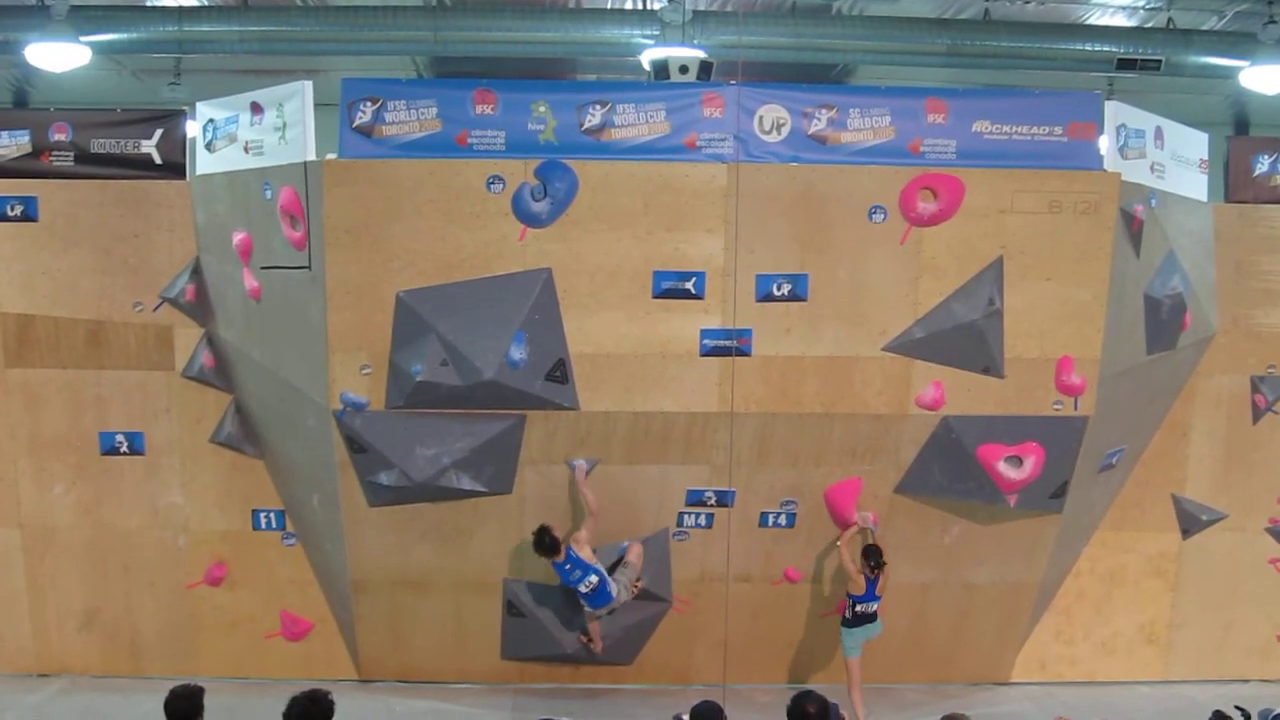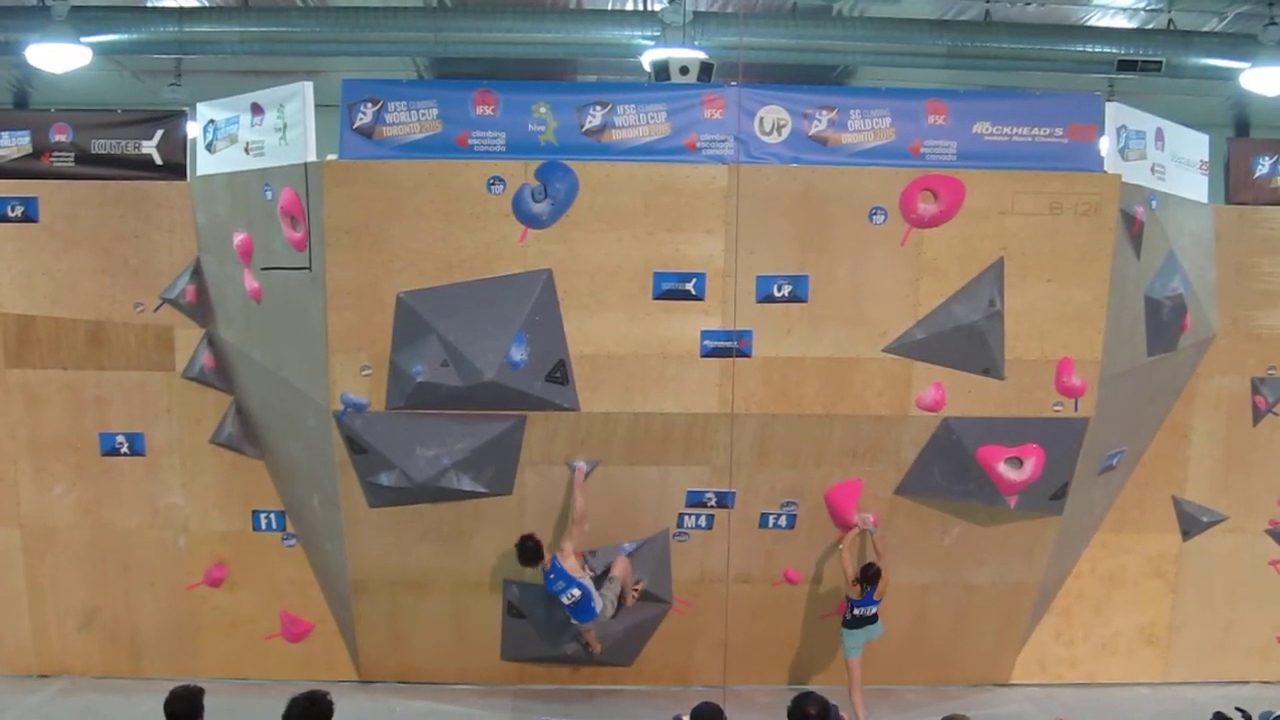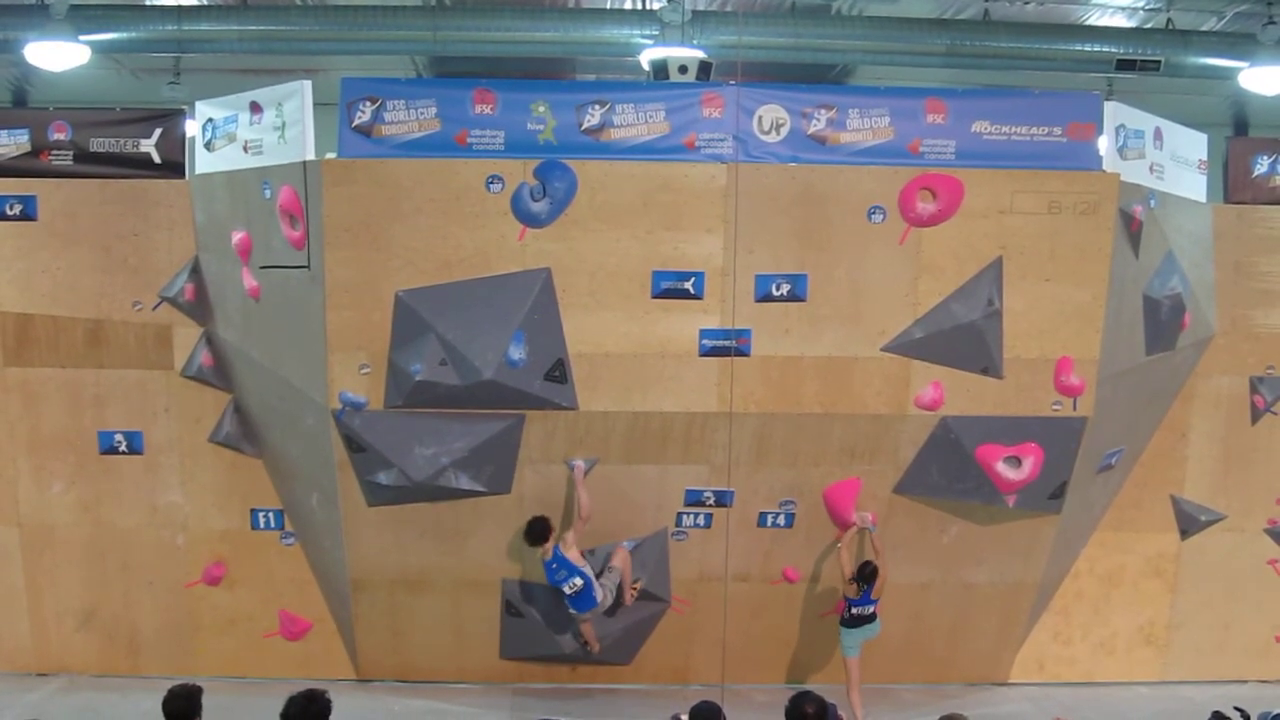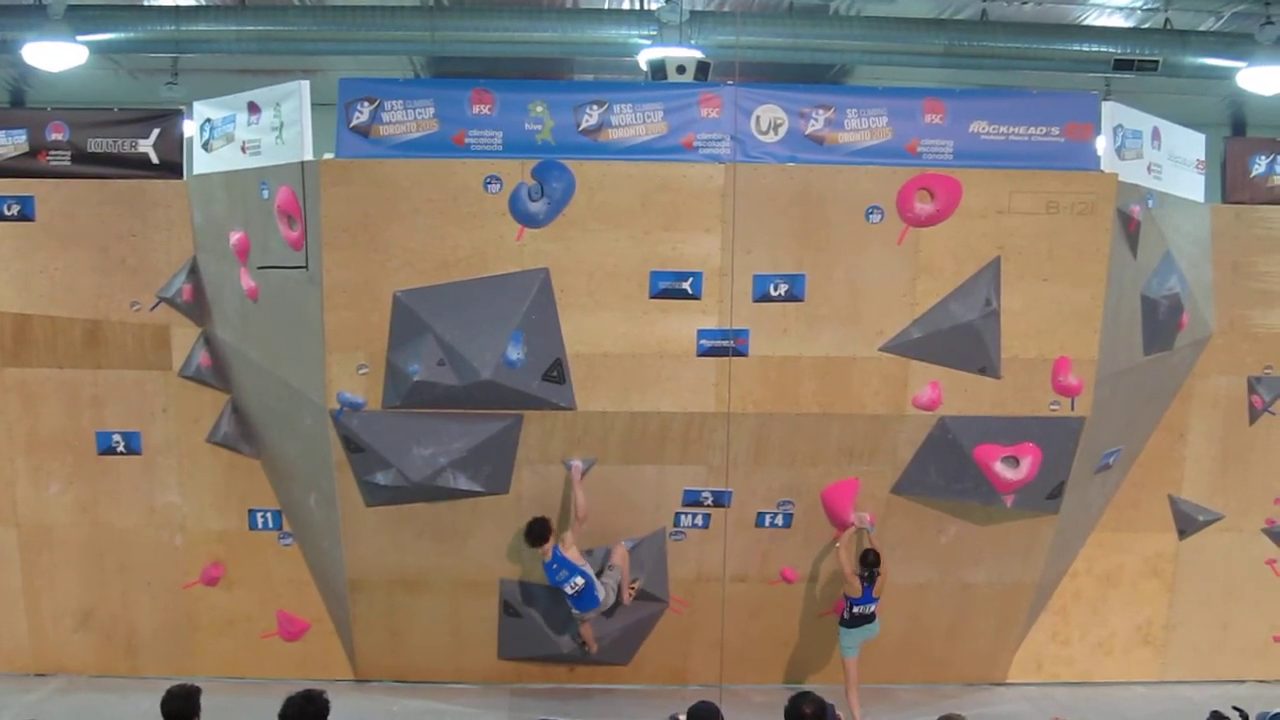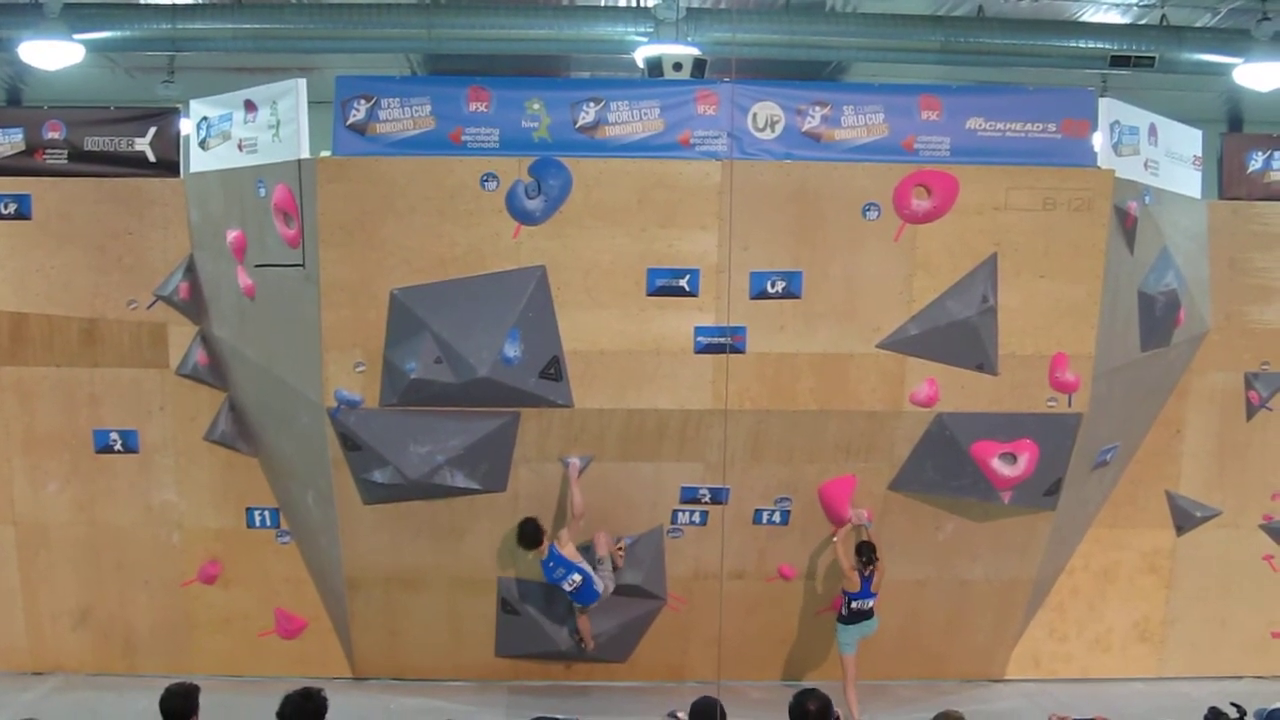
dt=0.5s
person 1, frame 1
left shoulder: (856, 578)
right shoulder: (882, 579)
left elbow: (842, 544)
right elbow: (877, 553)
left wrist: (858, 526)
right wrist: (870, 530)
left hip: (852, 632)
right hip: (874, 628)
left knee: (854, 682)
person 1, frame 2
left shoulder: (853, 584)
right shoulder: (882, 584)
left elbow: (844, 548)
right elbow: (880, 555)
left wrist: (858, 528)
right wrist: (871, 531)
left hip: (853, 634)
right hip: (874, 629)
left knee: (855, 683)
person 1, frame 3
left shoulder: (850, 583)
right shoulder: (879, 583)
left elbow: (843, 546)
right elbow: (878, 553)
left wrist: (856, 526)
right wrist: (870, 529)
left hip: (851, 633)
right hip: (872, 628)
left knee: (853, 682)
person 1, frame 4
left shoulder: (852, 581)
right shoulder: (879, 580)
left elbow: (841, 546)
right elbow: (877, 553)
left wrist: (854, 527)
right wrist: (868, 529)
left hip: (850, 633)
right hip: (872, 628)
left knee: (851, 682)
person 1, frame 5
left shoulder: (851, 576)
right shoulder: (878, 575)
left elbow: (838, 541)
right elbow: (871, 548)
left wrist: (851, 524)
right wrist: (864, 526)
left hip: (848, 629)
right hip: (870, 625)
left knee: (849, 678)
person 2, frame 1
left shoulder: (555, 565)
right shoulder: (578, 545)
right elbow: (593, 511)
right wrist: (580, 481)
left hip: (595, 609)
right hip: (616, 594)
left knee: (591, 616)
right knee: (635, 547)
left ankle: (596, 644)
right ankle: (630, 589)
person 2, frame 2
left shoulder: (546, 578)
right shoulder: (563, 557)
right elbow: (578, 519)
right wrist: (578, 481)
left hip: (581, 621)
right hip: (602, 609)
right knee: (622, 560)
left ankle: (595, 646)
right ankle: (629, 596)
person 2, frame 3
left shoulder: (546, 564)
right shoulder: (565, 546)
right elbow: (584, 516)
right wrist: (578, 480)
left hip: (579, 610)
right hip: (601, 598)
left knee: (583, 619)
right knee: (621, 550)
left ankle: (593, 646)
right ankle: (628, 594)
person 2, frame 4
left shoulder: (546, 565)
right shoulder: (564, 547)
right elbow: (580, 516)
right wrist: (576, 480)
left hip: (582, 609)
right hip: (603, 597)
left knee: (582, 620)
right knee: (620, 549)
left ankle: (592, 646)
right ankle: (625, 593)
person 2, frame 5
left shoulder: (544, 565)
right shoulder: (561, 544)
right elbow: (578, 514)
right wrist: (573, 478)
left hip: (582, 600)
right hip: (602, 586)
left knee: (580, 614)
right knee: (600, 536)
left ankle: (588, 644)
right ankle: (618, 561)
